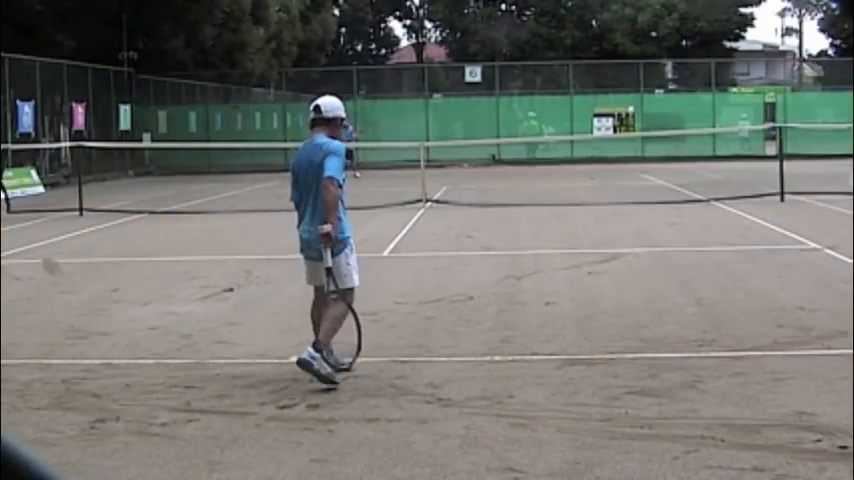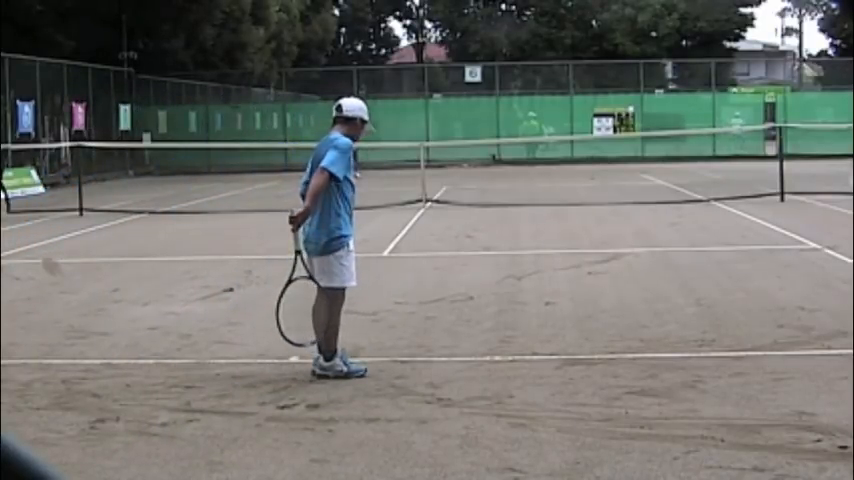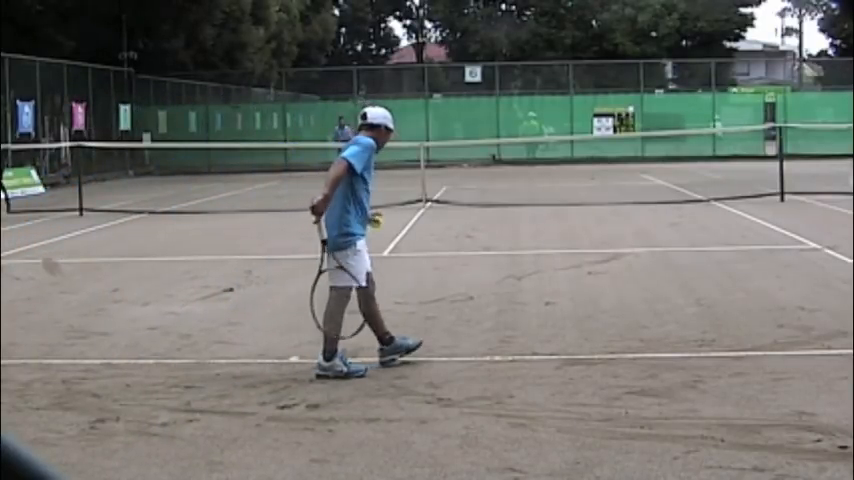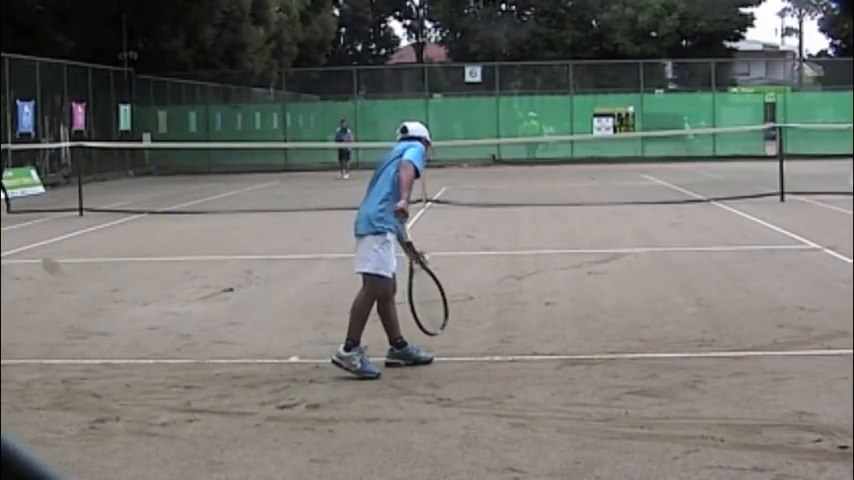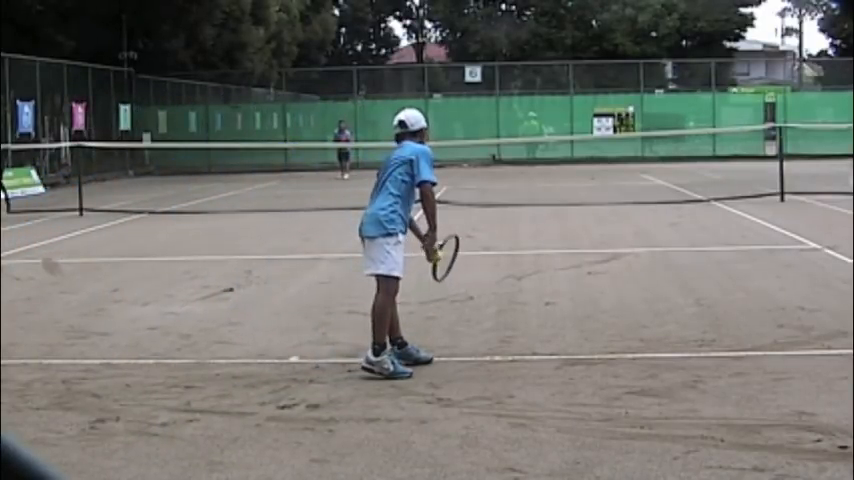
dt=0.5s
person 1, frame 1
left shoulder: (299, 154)
right shoulder: (333, 148)
right elbow: (330, 184)
right wrist: (330, 222)
left hip: (309, 235)
right hip: (332, 237)
left knee: (323, 295)
right knee: (342, 299)
left ankle: (323, 354)
right ankle: (316, 352)
person 1, frame 2
left shoulder: (322, 146)
right shoulder: (343, 144)
left elbow: (305, 188)
right elbow: (321, 176)
right wrist: (307, 209)
left hip: (316, 233)
right hip: (335, 234)
left knee: (325, 295)
right knee: (334, 296)
left ankle: (325, 355)
right ankle: (330, 361)
person 1, frame 3
left shoulder: (358, 148)
right shoulder: (364, 144)
right elbow: (338, 166)
right wrist: (325, 196)
left hip: (349, 232)
right hip: (346, 234)
left knee: (367, 287)
right knee: (341, 293)
left ankle: (387, 344)
right ankle: (329, 360)
person 1, frame 4
left shoulder: (399, 153)
right shoulder: (415, 148)
right elbow: (407, 169)
right wrist: (404, 199)
left hip: (379, 224)
right hip: (378, 224)
left knee: (387, 288)
right knee: (374, 286)
left ankle: (398, 347)
right ankle: (349, 350)
person 1, frame 5
left shoulder: (395, 155)
right shoulder: (420, 151)
right elbow: (427, 192)
left wrist: (421, 237)
right wrist: (433, 230)
left hip: (375, 224)
right hip: (385, 227)
left knee: (390, 289)
right knee: (387, 288)
left ankle: (398, 347)
right ankle: (377, 355)
